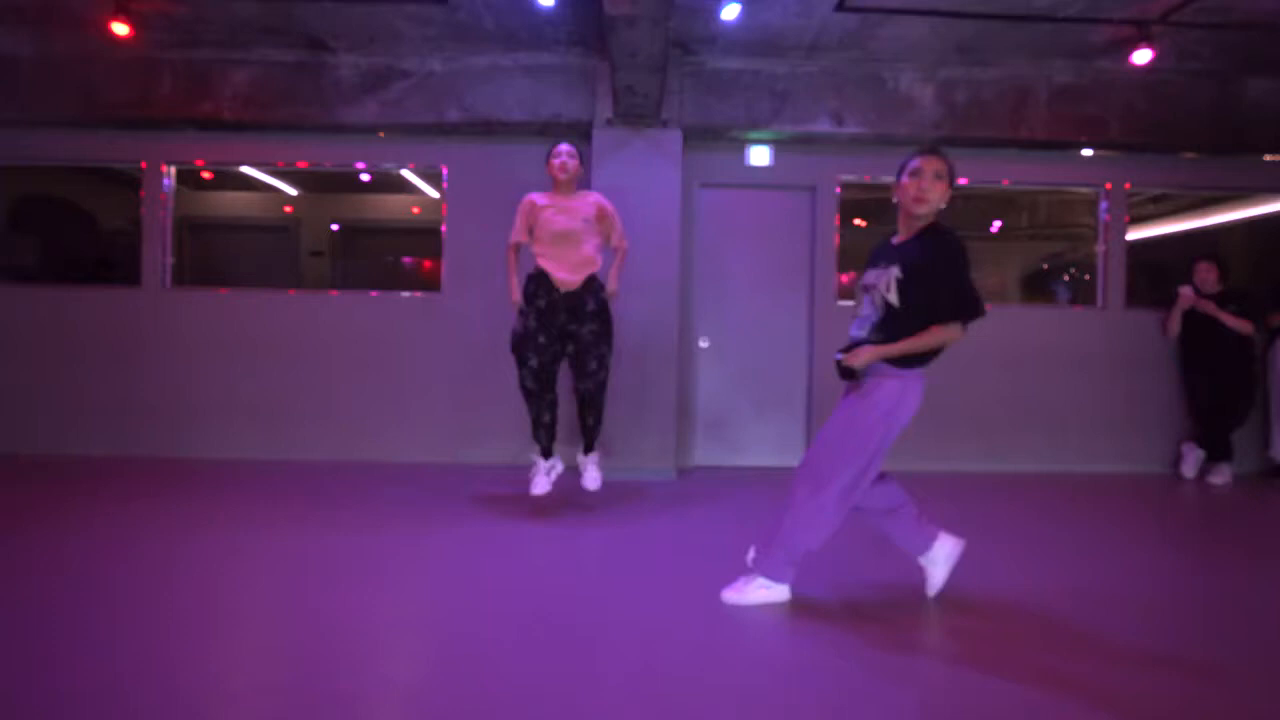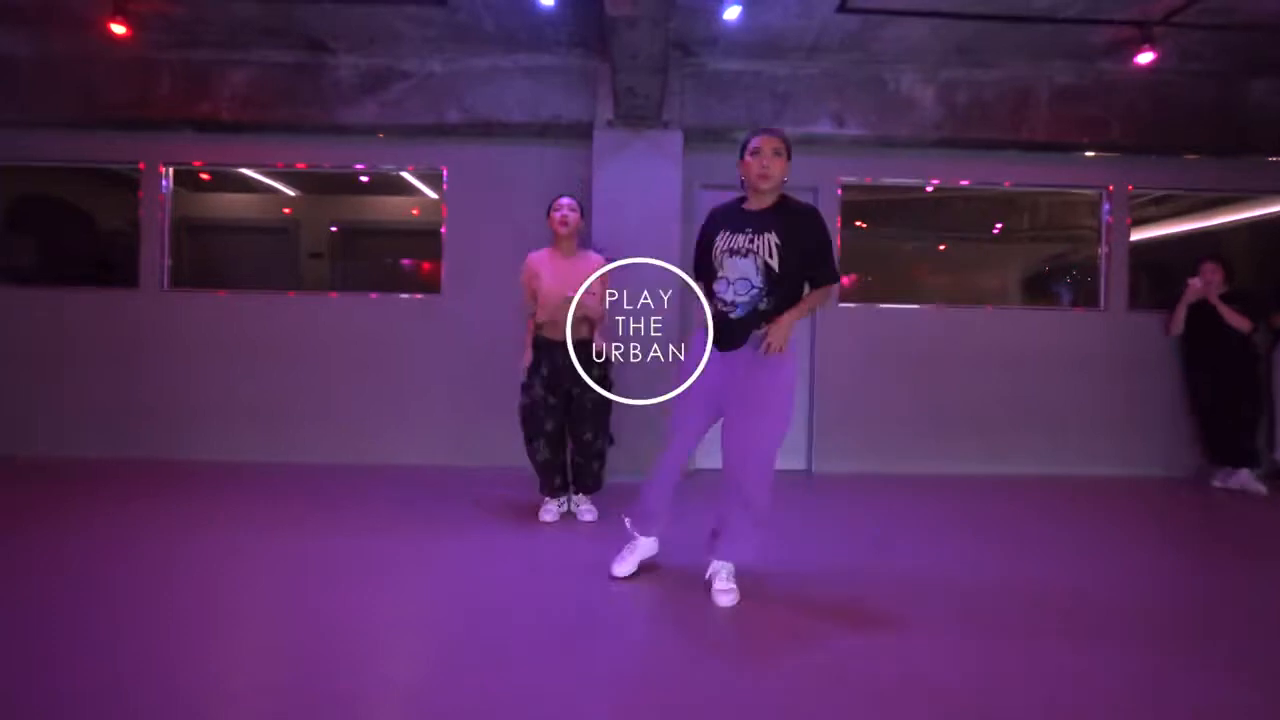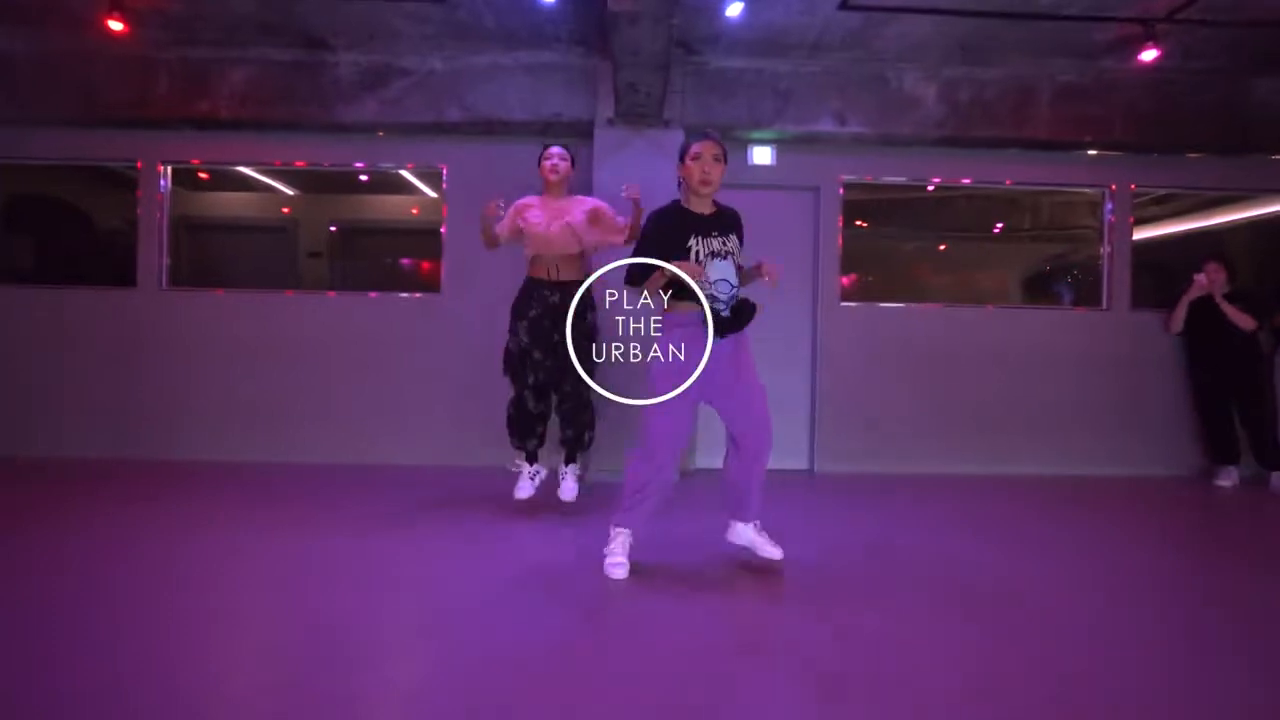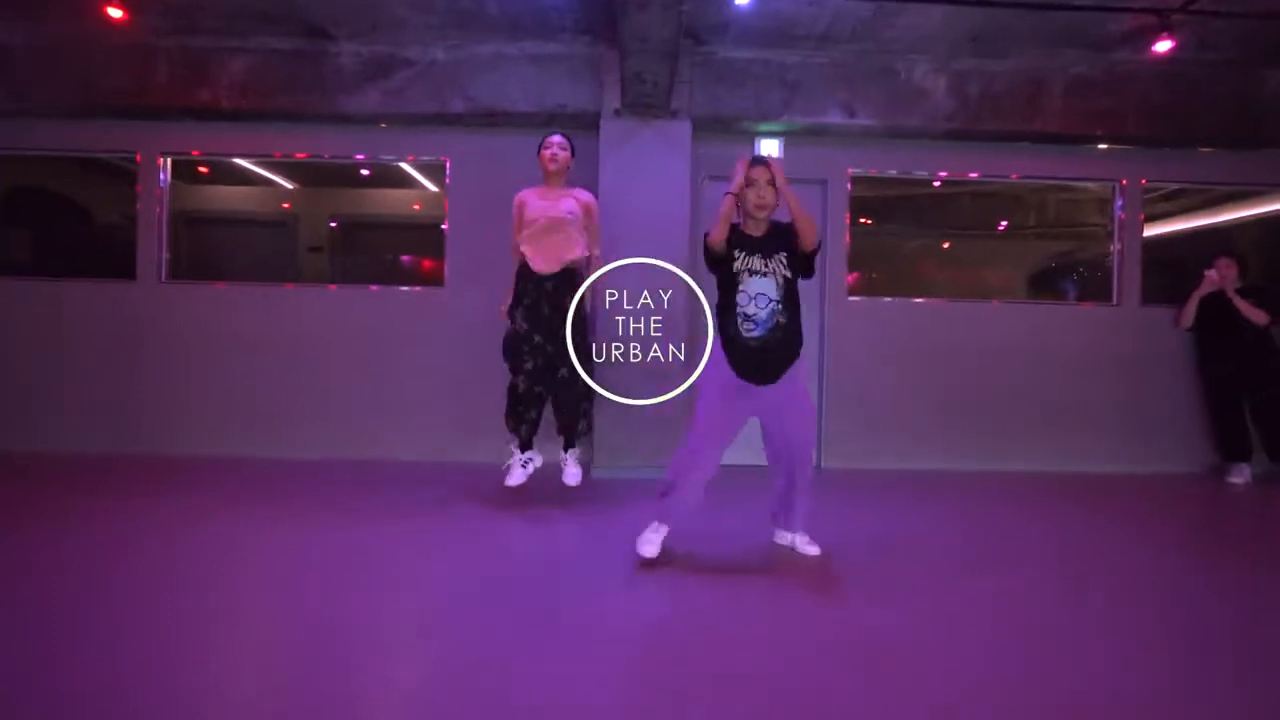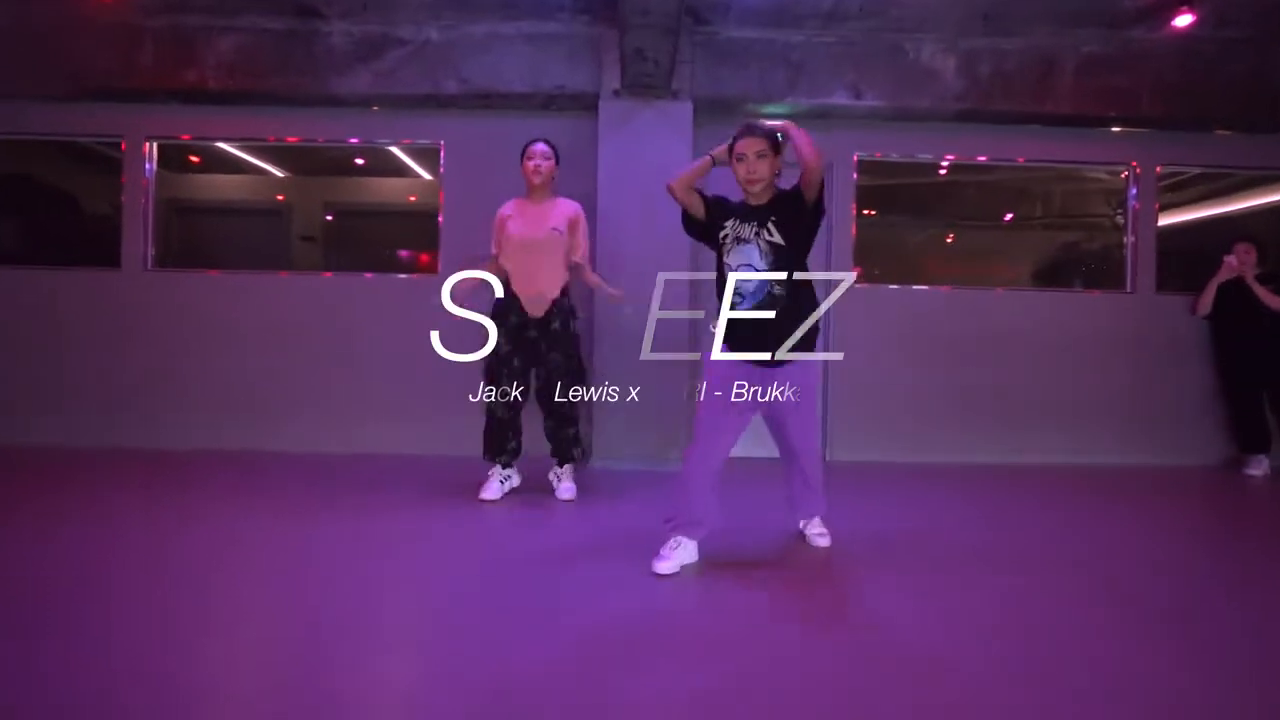
dt=0.4s
person 1, frame 1
left shoulder: (942, 248)
right shoulder: (886, 247)
left elbow: (952, 326)
left wrist: (879, 354)
right wrist: (856, 348)
left hip: (893, 382)
right hip: (866, 377)
left knee: (822, 473)
right knee: (856, 476)
left ankle: (772, 574)
right ankle: (933, 544)
person 1, frame 2
left shoulder: (802, 219)
right shoulder: (721, 218)
left elbow: (824, 285)
right elbow: (698, 275)
left wrist: (788, 321)
right wrist: (703, 302)
left hip: (766, 352)
right hip: (715, 347)
left knee: (749, 457)
right knee: (677, 442)
left ankle: (725, 560)
right ankle: (644, 535)
person 1, frame 3
left shoulder: (731, 219)
right shoulder: (664, 219)
right elbow: (639, 289)
left wrist: (756, 273)
right wrist: (671, 276)
left hip: (730, 339)
right hip: (683, 338)
left knee: (755, 431)
right knee: (662, 442)
left ankle: (745, 523)
right ankle: (622, 531)
person 1, frame 4
left shoulder: (789, 240)
right shoulder: (724, 242)
left elbow: (812, 241)
right elbow: (717, 239)
left wrist: (785, 187)
right wrist: (733, 191)
left hip: (782, 367)
right hip: (728, 363)
left knee: (797, 453)
right knee: (701, 447)
left ankle: (789, 527)
right ankle: (665, 521)
person 1, frame 5
left shoulder: (795, 209)
right shoulder: (722, 214)
left elbow: (813, 169)
right elbow: (676, 187)
left wrist: (788, 130)
right wrist: (714, 157)
left hip: (788, 351)
right hip: (731, 349)
left knee: (800, 443)
right knee: (706, 443)
left ankle: (810, 515)
right ankle: (685, 535)
person 2, frame 1
left shoulder: (596, 204)
right shoulder: (533, 203)
left elbow: (620, 244)
right elbow: (515, 245)
left wrist: (614, 277)
right wrist: (514, 283)
left hip: (586, 295)
right hip: (542, 293)
left knee: (591, 379)
right knee: (537, 378)
left ankle: (589, 454)
right ankle: (545, 458)
person 2, frame 2
left shoulder: (596, 263)
right shoulder: (534, 262)
left elbow: (602, 310)
right elbow: (531, 311)
left wrist: (600, 338)
right wrist: (528, 351)
left hip: (585, 354)
right hip: (546, 354)
left knee: (589, 434)
right knee: (544, 434)
left ankle: (583, 497)
right ankle: (553, 498)
person 2, frame 3
left shoulder: (589, 207)
right shoulder: (524, 207)
left elbow: (629, 236)
right elbow: (493, 241)
left wrist: (637, 211)
right wrist: (487, 220)
left hip: (574, 299)
right hip: (535, 297)
left knee: (573, 385)
right knee: (531, 382)
left ankle: (570, 467)
right ankle: (529, 464)
person 2, frame 4
left shoulder: (583, 199)
right shoulder: (524, 198)
left elbow: (592, 247)
right elbow: (517, 243)
left wrist: (593, 277)
right wrist: (507, 293)
left hip: (568, 284)
right hip: (530, 285)
left knee: (569, 371)
right knee: (527, 369)
left ankle: (570, 451)
right ankle: (523, 450)
person 2, frame 5
left shoulder: (571, 211)
right shoulder: (507, 212)
left elbow: (579, 262)
right elbow: (499, 259)
left wrist: (601, 287)
left hip: (559, 311)
right hip: (513, 308)
left knee: (559, 395)
right knee: (502, 392)
left ankle: (564, 469)
right ankle: (502, 469)
person 3, frame 1
left shoulder: (1235, 299)
right shoulder: (1187, 302)
left elbow: (1248, 329)
right elbow: (1172, 333)
left wrist: (1216, 312)
right wrist: (1179, 309)
left hip: (1236, 368)
right hip: (1200, 369)
left knee: (1235, 411)
right knee: (1207, 415)
left ankle: (1198, 447)
right ankle: (1221, 463)
person 3, frame 2
left shoulder: (1239, 299)
right shoulder: (1193, 303)
left elbow: (1245, 326)
right elbow: (1175, 331)
left wrist: (1215, 302)
right wrist: (1185, 301)
left hip: (1240, 367)
right hip: (1204, 370)
left knee: (1246, 416)
right knee: (1212, 419)
left ankle: (1243, 470)
right ankle: (1225, 468)
person 3, frame 3
left shoulder: (1242, 299)
right shoulder: (1196, 303)
left elbow: (1249, 325)
right elbow: (1175, 328)
left wrist: (1220, 300)
right wrist: (1188, 298)
left hip: (1245, 367)
right hip: (1207, 371)
left knee: (1259, 417)
right knee: (1215, 419)
right ankle: (1227, 467)
person 3, frame 4
left shoulder: (1254, 294)
right shoulder: (1207, 299)
right elbow: (1185, 323)
left wrist: (1232, 295)
right wrist: (1199, 293)
left hip: (1258, 364)
right hip: (1219, 367)
right knee: (1227, 415)
right ankle: (1239, 464)
person 3, frame 5
right shoulder: (1225, 286)
right elbow: (1201, 311)
left wrist: (1252, 282)
right wrist: (1218, 279)
right hip: (1235, 358)
right knee: (1244, 406)
right ankle: (1257, 456)
